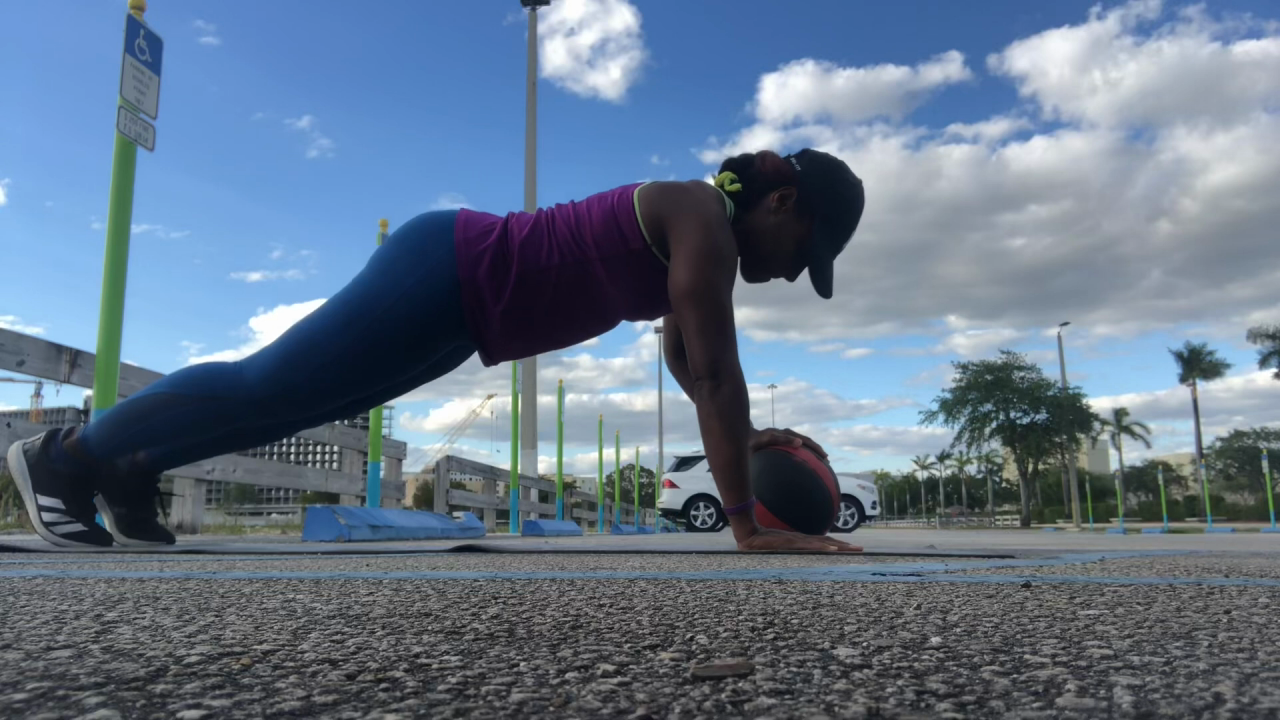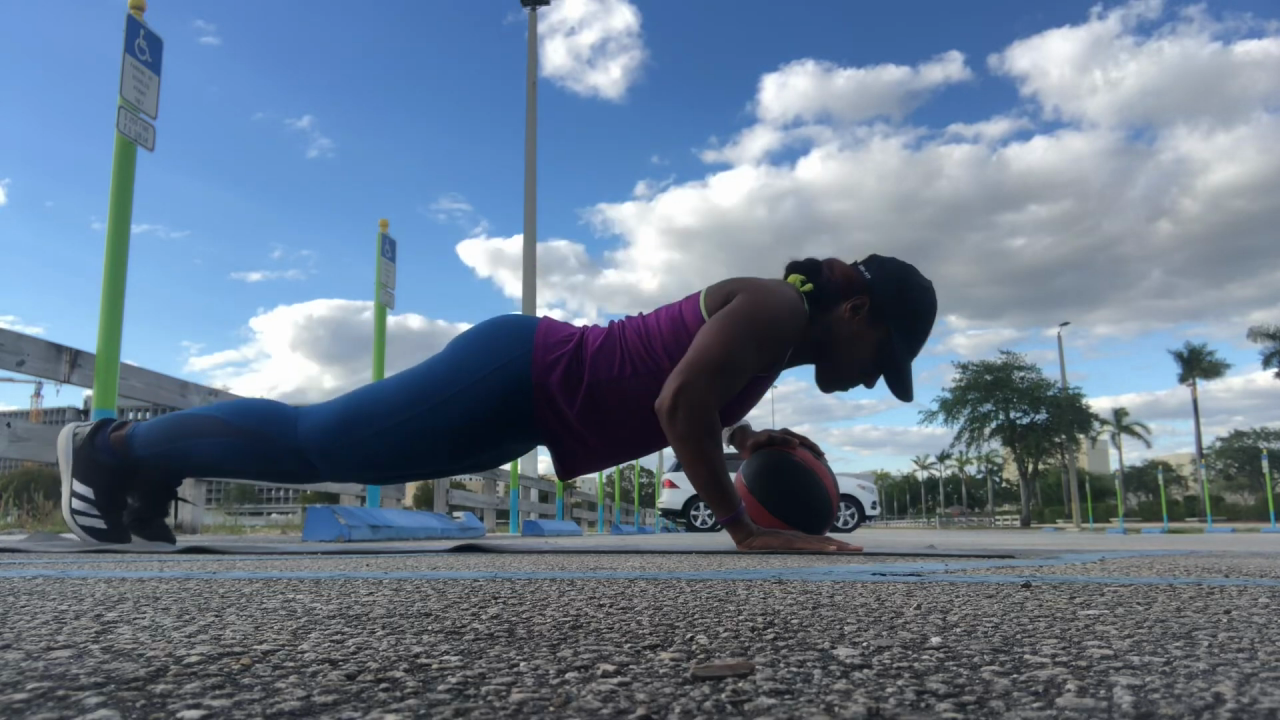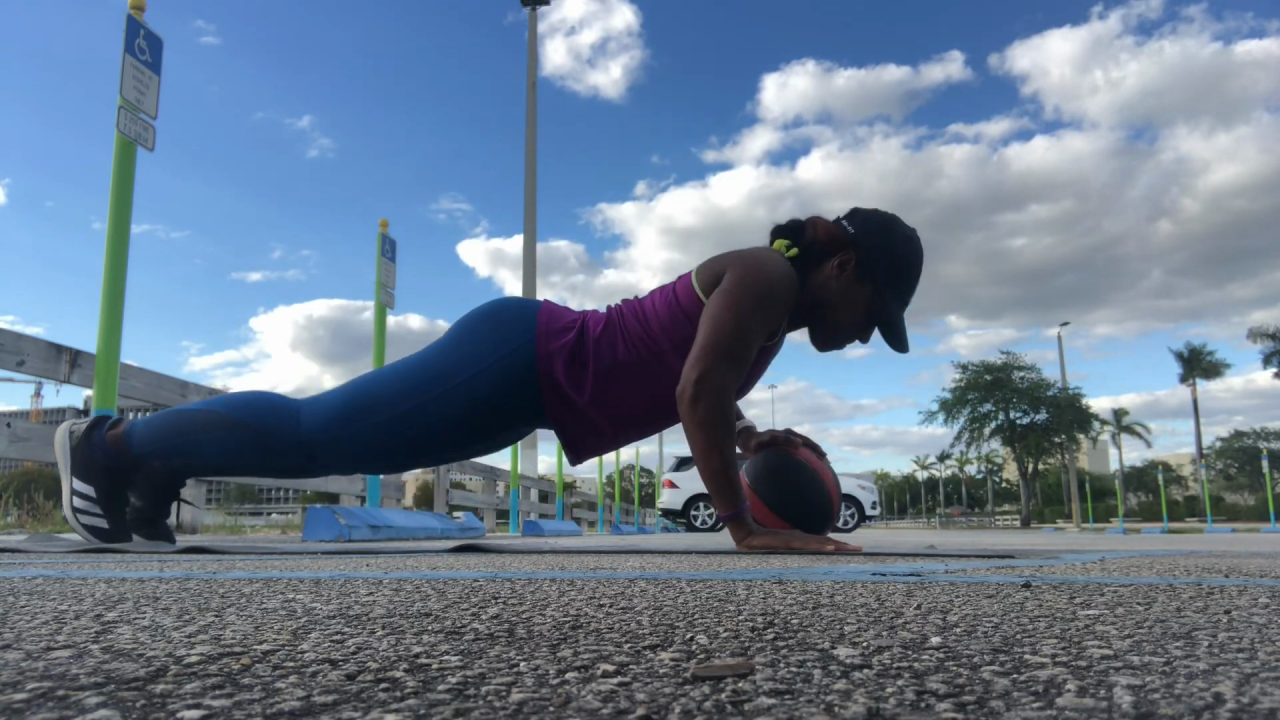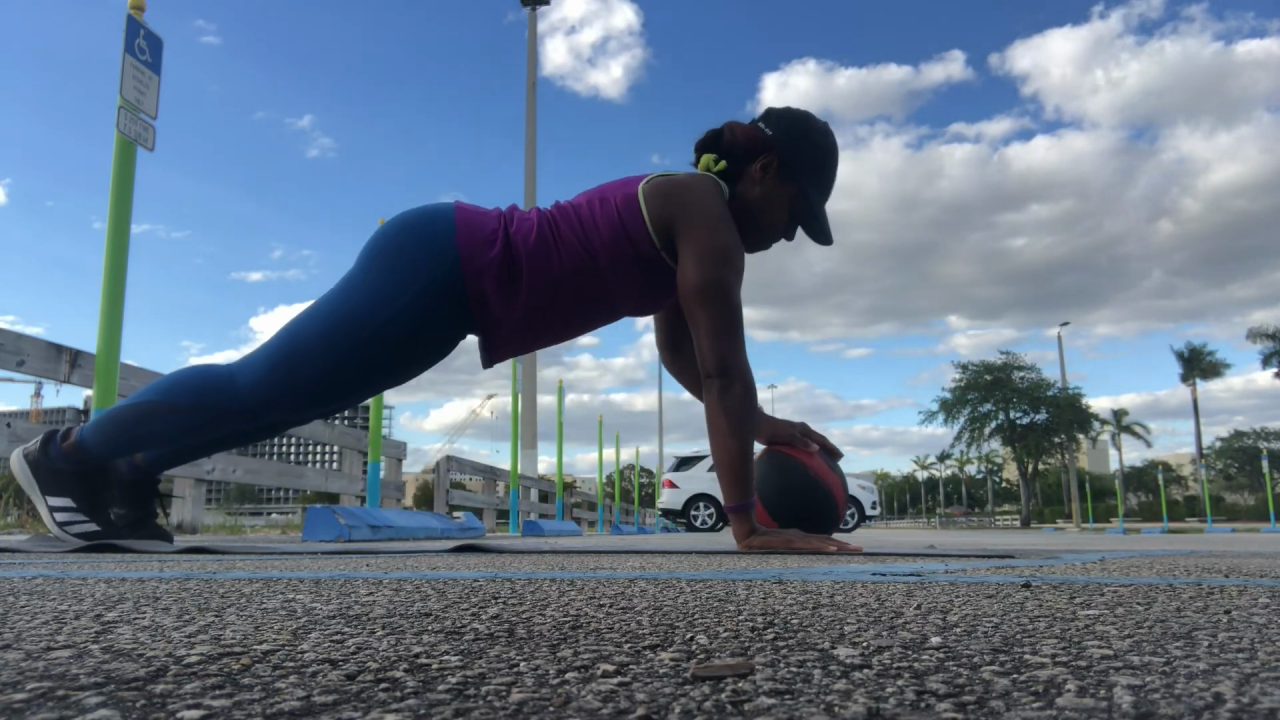
dt=0.7s
person 1, frame 1
left shoulder: (703, 235)
right shoulder: (705, 219)
left elbow: (685, 360)
right elbow: (716, 372)
left wrist: (743, 437)
right wrist: (745, 521)
left hip: (459, 303)
right hip: (444, 278)
left knee: (293, 400)
right knee: (267, 389)
left ankle: (135, 474)
person 1, frame 2
left shoulder: (772, 326)
right shoulder: (781, 312)
right elbow: (677, 401)
left wrist: (743, 434)
right wrist: (745, 528)
left hip: (531, 386)
right hip: (515, 380)
left knee: (320, 439)
right knee: (305, 441)
left ankle: (150, 471)
right ankle: (110, 447)
person 1, frame 3
left shoulder: (768, 303)
right shoulder: (772, 277)
left elbow: (699, 383)
right elbow: (692, 392)
left wrist: (746, 435)
right wrist: (744, 525)
left hip: (534, 374)
right hip: (516, 362)
left knee: (319, 436)
right knee: (307, 429)
left ankle: (157, 472)
right ankle: (111, 444)
person 1, frame 4
left shoulder: (684, 217)
right shoulder: (708, 212)
left elbow: (681, 352)
right elbow: (726, 369)
left wrist: (760, 425)
right wrist: (747, 523)
left hip: (450, 274)
right hip: (436, 272)
left knee: (282, 396)
right knee: (259, 388)
left ankle: (128, 476)
right ankle: (66, 453)
